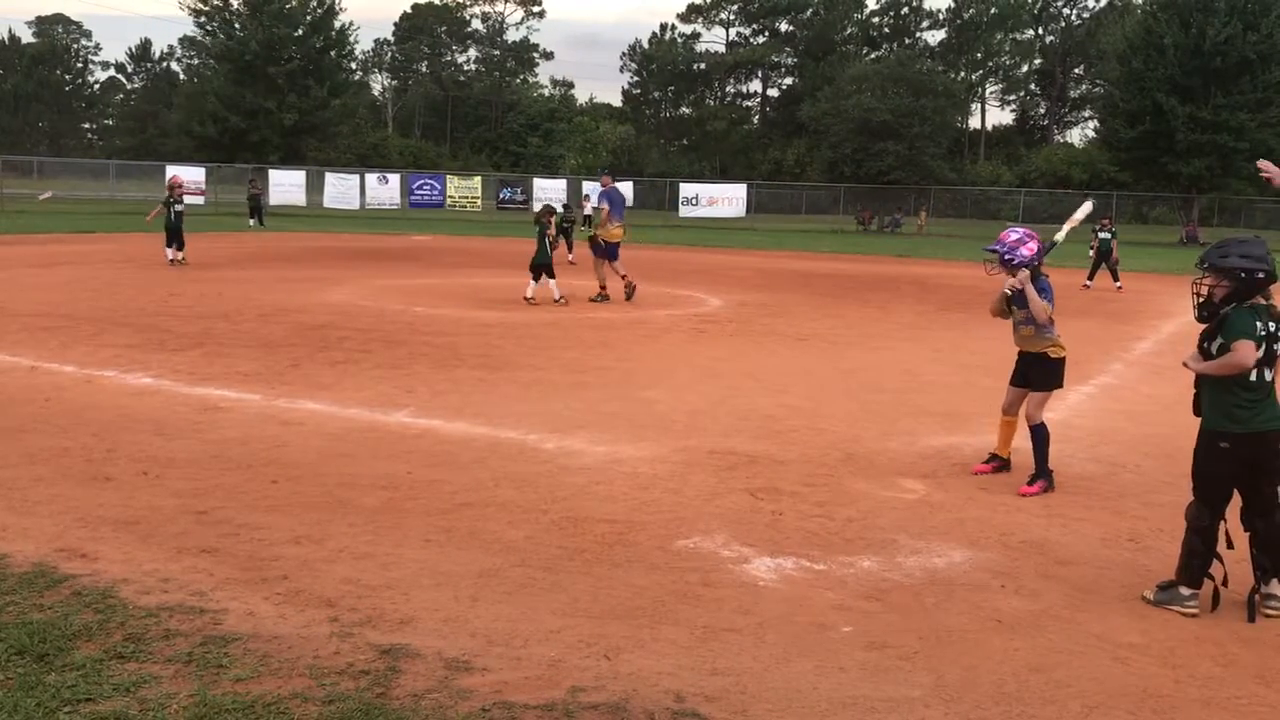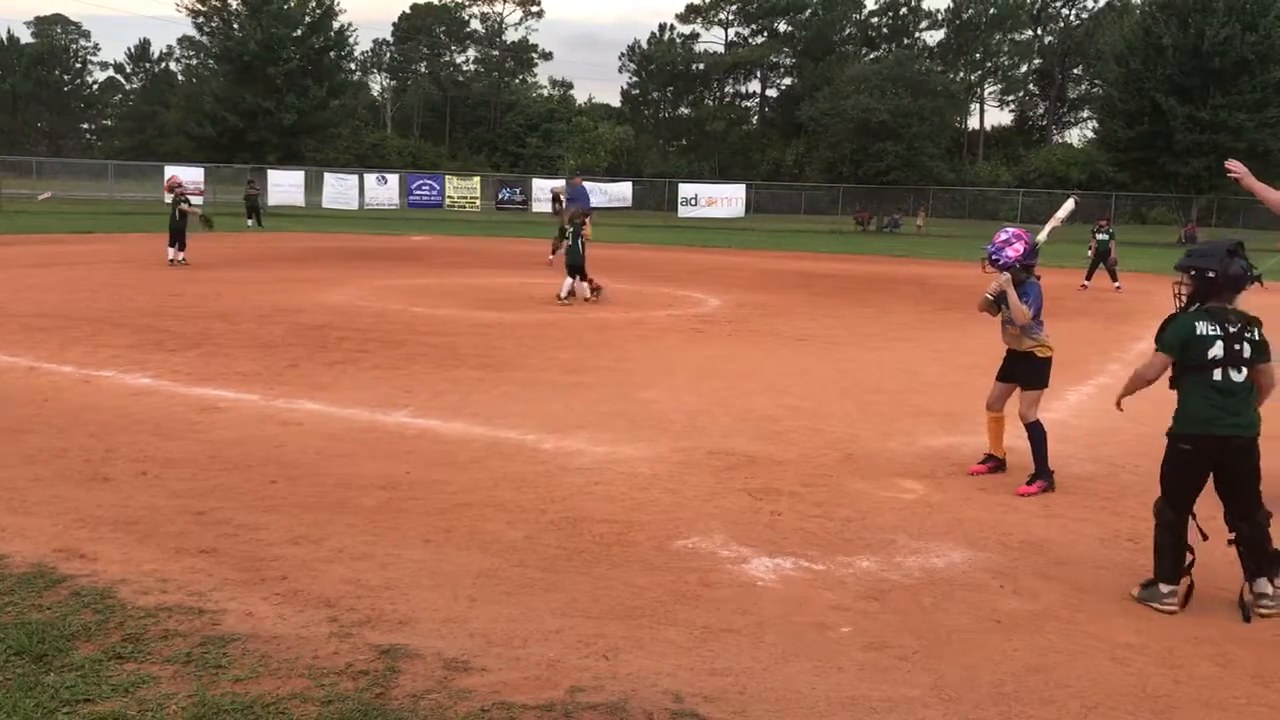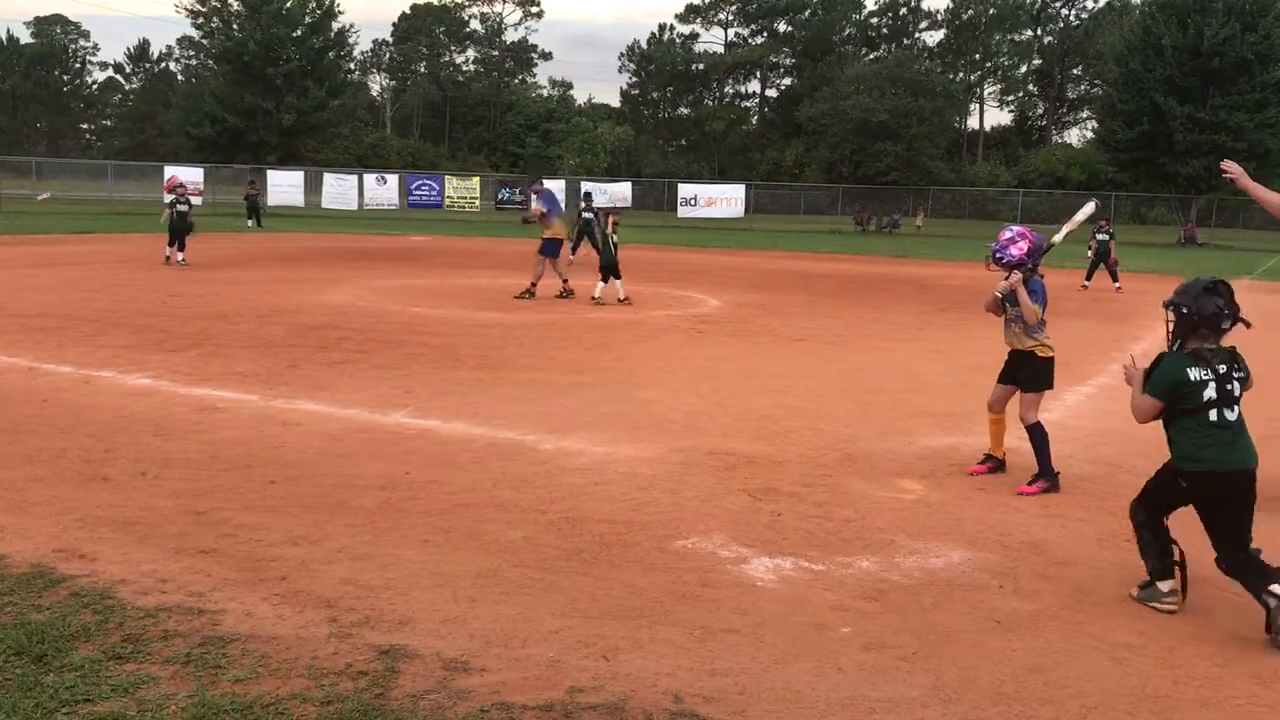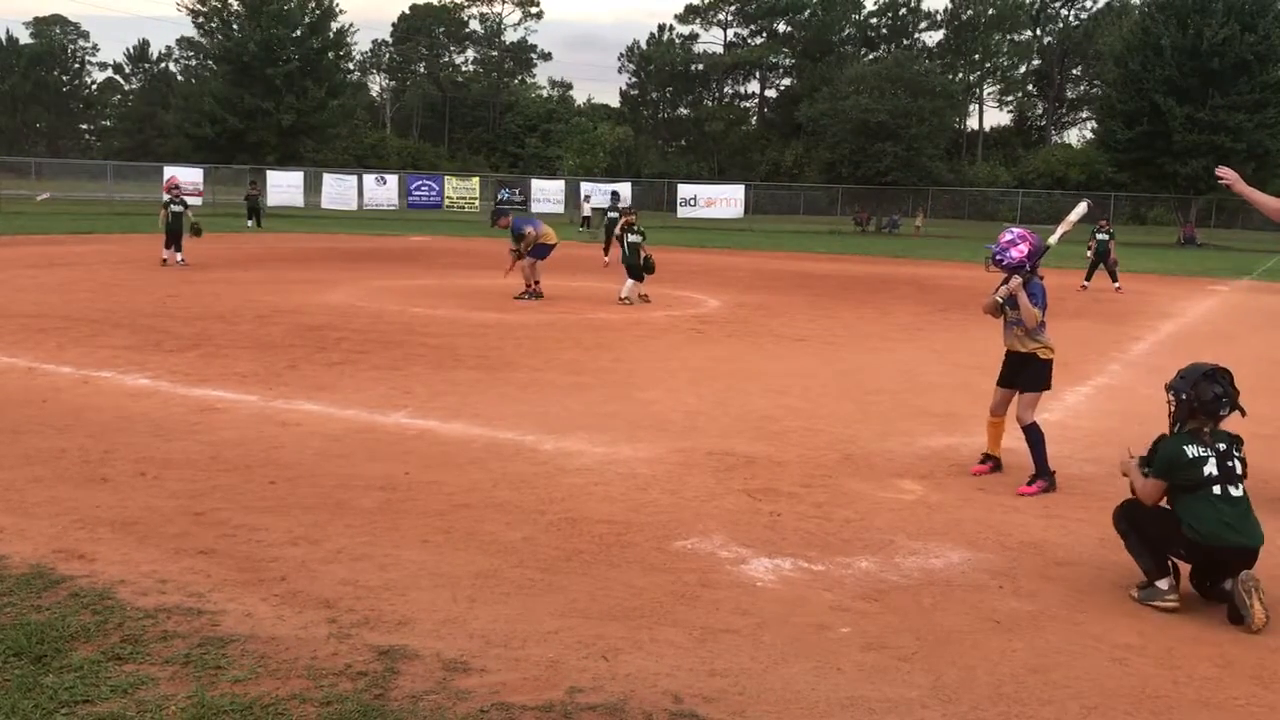
dt=0.5s
person 1, frame 1
left shoulder: (1237, 317)
left elbow: (1244, 359)
left wrist: (1199, 365)
left hip: (1226, 432)
left knee: (1205, 510)
left ankle: (1186, 589)
person 1, frame 2
left shoulder: (1185, 322)
left elbow: (1151, 371)
left wrist: (1125, 390)
left hip: (1194, 432)
right hip: (1243, 434)
left knee: (1172, 509)
right knee: (1247, 512)
left ankle: (1166, 587)
person 1, frame 3
left shoulder: (1173, 365)
right shoulder: (1232, 360)
left elbow: (1142, 413)
left wrist: (1137, 381)
left hip: (1196, 469)
right hip: (1242, 469)
left knee: (1145, 511)
right knee: (1235, 552)
left ankle: (1164, 587)
person 1, frame 4
left shoulder: (1173, 447)
right shoulder: (1233, 444)
left elbow: (1149, 497)
left wrist: (1133, 471)
left hip: (1205, 544)
right hip: (1248, 548)
left knee: (1127, 513)
right knee: (1208, 579)
left ankle: (1162, 585)
right ankle: (1233, 584)
person 2, frame 1
left shoulder: (1040, 284)
right shoulder: (1014, 284)
left elbow: (1043, 316)
right elbow: (996, 313)
left wrist: (1028, 285)
right wrist: (1005, 291)
left hip: (1048, 357)
right hip: (1026, 355)
left knee: (1033, 414)
right knee: (1009, 408)
left ankle: (1043, 476)
right ankle: (1001, 457)
person 2, frame 2
left shoulder: (1030, 286)
right shoulder: (1007, 282)
left elbow: (1021, 319)
right elbow: (984, 308)
left wrist: (1009, 288)
right wrist: (991, 292)
left hip: (1035, 355)
right hip: (1014, 353)
left knee: (1027, 413)
right knee: (993, 404)
left ankle: (1043, 475)
right ankle: (996, 456)
person 2, frame 3
left shoulder: (1034, 284)
right shoulder: (1011, 280)
left elbow: (1032, 318)
right elbow: (991, 309)
left wrist: (1019, 288)
right wrist: (998, 291)
left hip: (1036, 356)
right hip: (1017, 354)
left knee: (1027, 415)
right knee: (995, 405)
left ankle: (1047, 475)
right ankle: (995, 457)
person 2, frame 4
left shoulder: (1034, 287)
right shoulder: (1009, 282)
left elbow: (1032, 322)
right elbow: (988, 310)
left wrist: (1020, 292)
right wrist: (999, 295)
left hip: (1036, 358)
right hip: (1014, 355)
left knee: (1024, 416)
right knee: (996, 409)
left ankle: (1044, 476)
right ankle: (992, 456)
